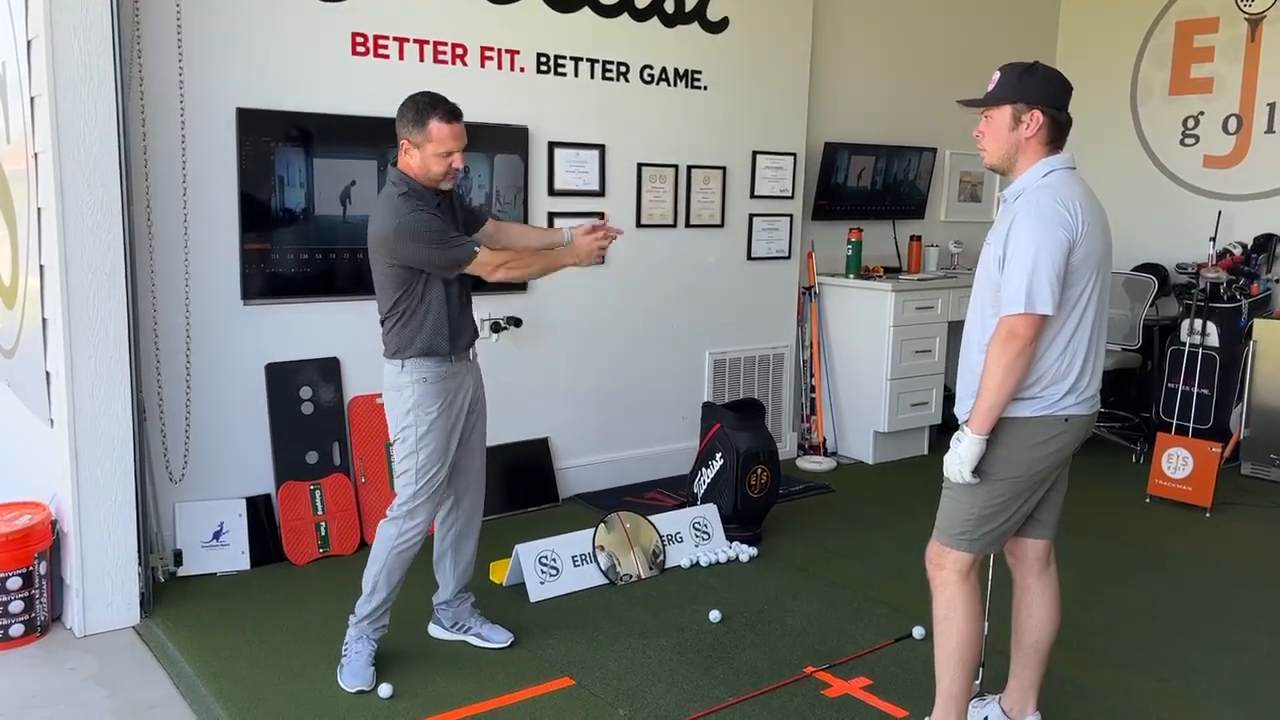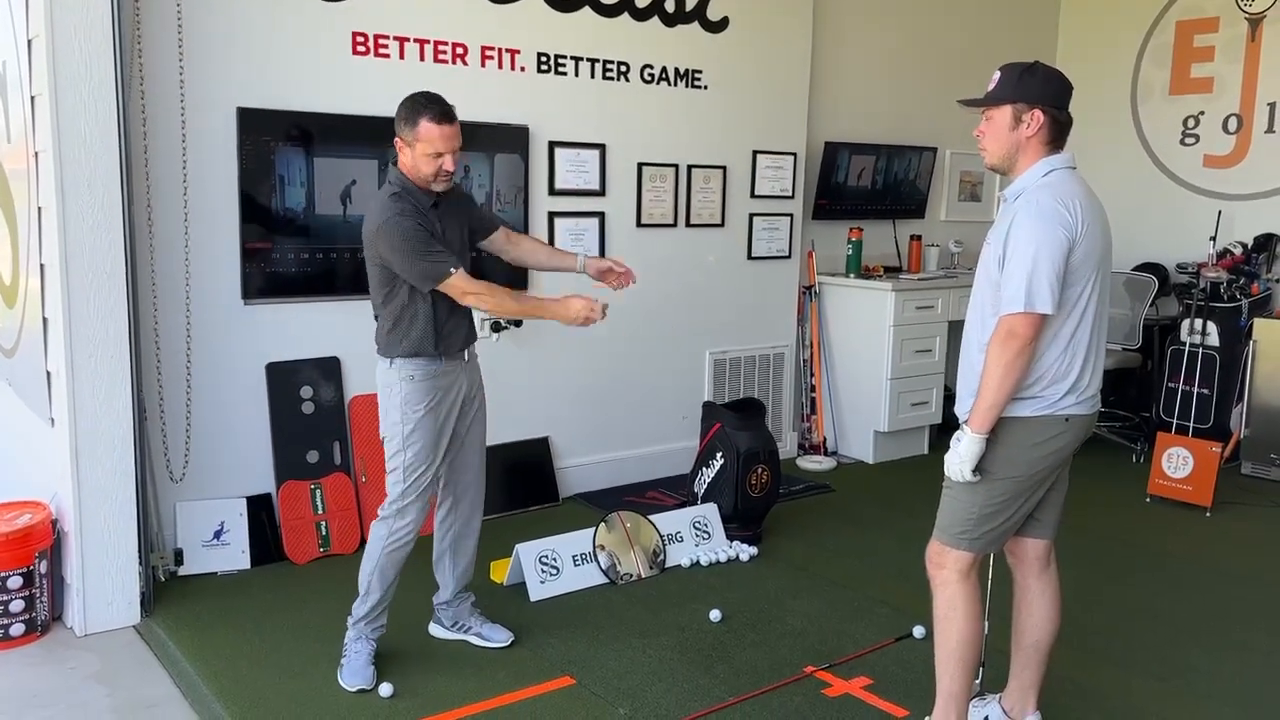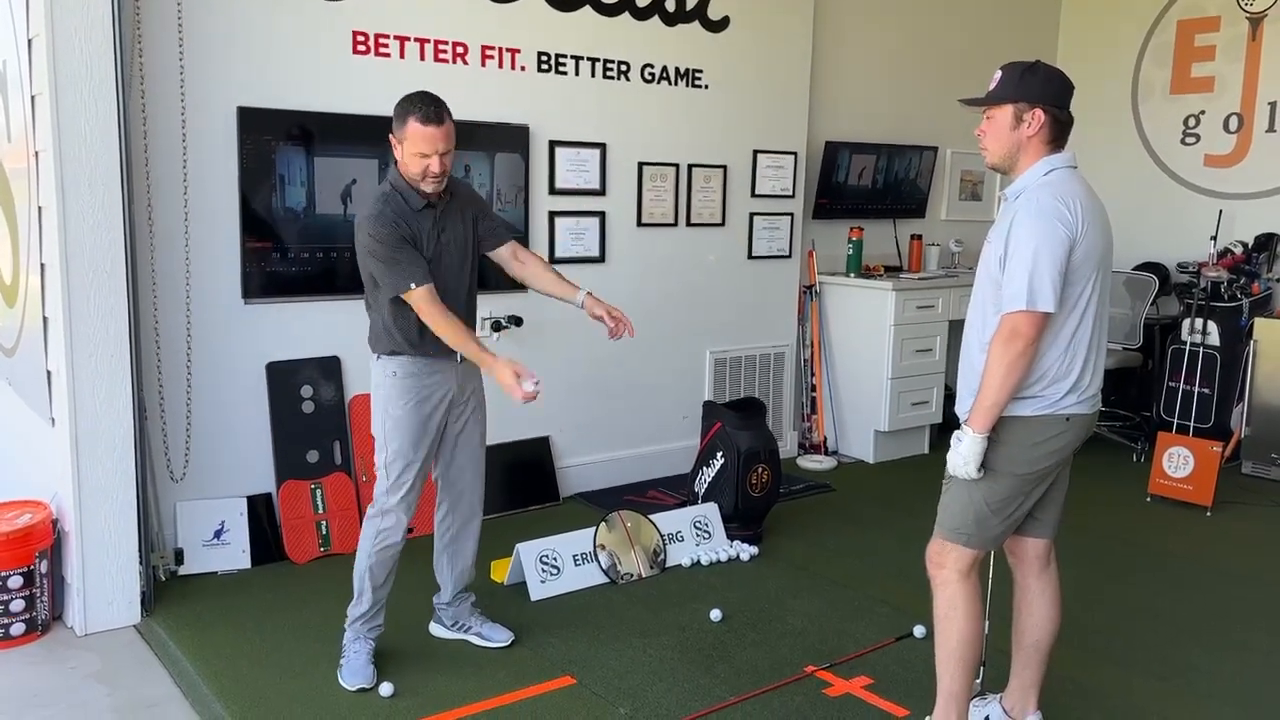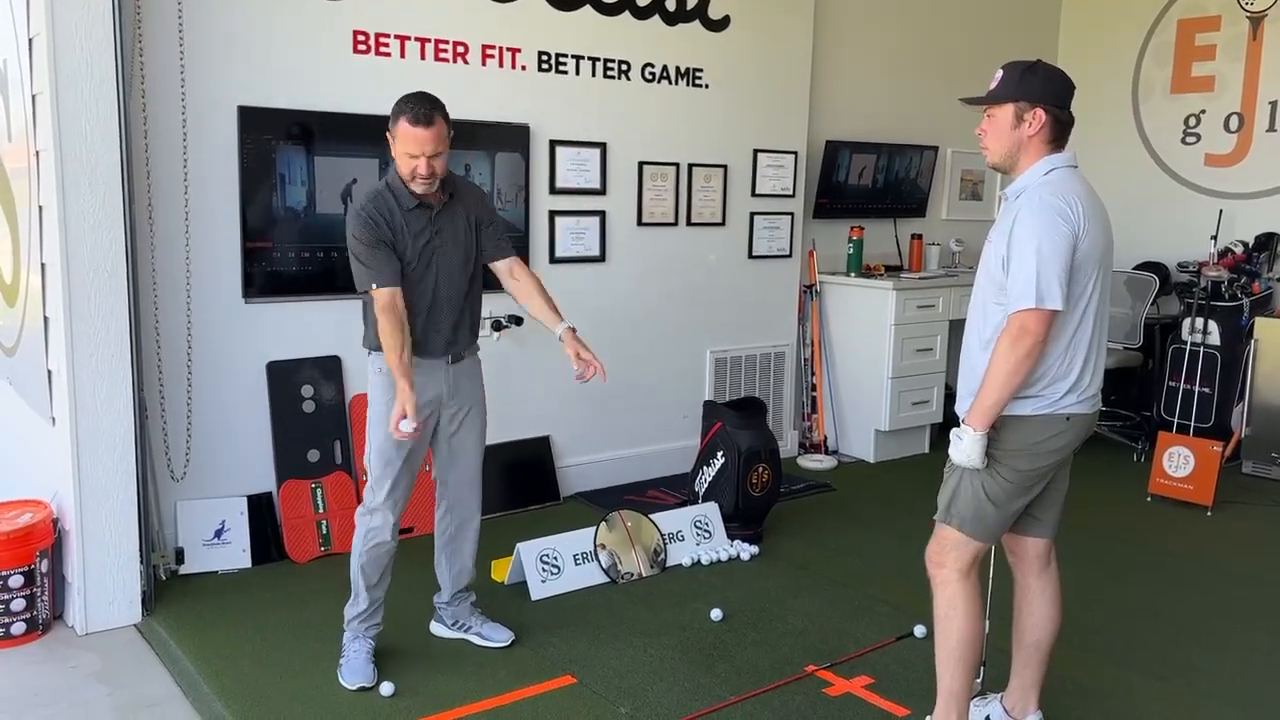
dt=0.1s
person 1, frame 1
left shoulder: (1040, 204)
right shoulder: (1065, 195)
left elbow: (1019, 330)
left wrist: (974, 430)
left hip: (1021, 420)
right hip: (1051, 414)
left knee: (950, 562)
right knee: (1030, 556)
person 1, frame 2
left shoulder: (1041, 204)
right shoulder: (1065, 195)
left elbow: (1018, 330)
left wrist: (973, 429)
left hip: (1021, 420)
right hip: (1052, 413)
left knee: (950, 561)
right knee: (1031, 556)
person 1, frame 3
left shoulder: (1041, 203)
right shoulder: (1065, 194)
left elbow: (1021, 329)
left wrist: (974, 428)
left hip: (1022, 419)
right hip: (1052, 413)
left knee: (950, 560)
right knee: (1031, 555)
person 1, frame 4
left shoulder: (1042, 203)
right shoulder: (1065, 194)
left elbow: (1027, 328)
left wrist: (975, 422)
left hip: (1021, 419)
right hip: (1051, 412)
left knee: (949, 557)
right knee: (1031, 555)
person 2, frame 1
left shoulder: (440, 195)
right shoulder: (403, 217)
left elbow: (498, 232)
right elbow: (496, 266)
left wrist: (572, 237)
right wrist: (572, 255)
left hip: (460, 368)
right hip: (421, 378)
left knee: (464, 498)
right knee: (414, 507)
left ankle: (453, 610)
right ankle: (363, 635)
person 2, frame 2
left shoulder: (452, 196)
right shoulder: (391, 218)
left elbow: (508, 242)
right elbow: (467, 293)
left wrist: (585, 265)
right wrist: (555, 309)
left hip: (464, 369)
right hip: (414, 376)
left knee: (465, 498)
right knee: (404, 510)
left ankle: (453, 609)
right ankle: (362, 634)
person 2, frame 3
left shoulder: (461, 197)
right shoulder: (381, 219)
left elbow: (515, 257)
right elbow: (429, 307)
left wrist: (585, 299)
right wrist: (496, 365)
left hip: (462, 370)
right hip: (407, 375)
left knee: (465, 498)
right knee: (392, 509)
left ankle: (453, 609)
right ankle: (360, 634)
person 2, frame 4
left shoulder: (471, 203)
right shoulder: (371, 215)
left elbow: (513, 273)
right elbow: (389, 308)
left wrist: (566, 332)
right wrist: (401, 388)
left hip: (462, 370)
right hip: (403, 374)
left knee: (462, 498)
right knee: (383, 507)
left ankle: (454, 608)
right ankle: (359, 632)
